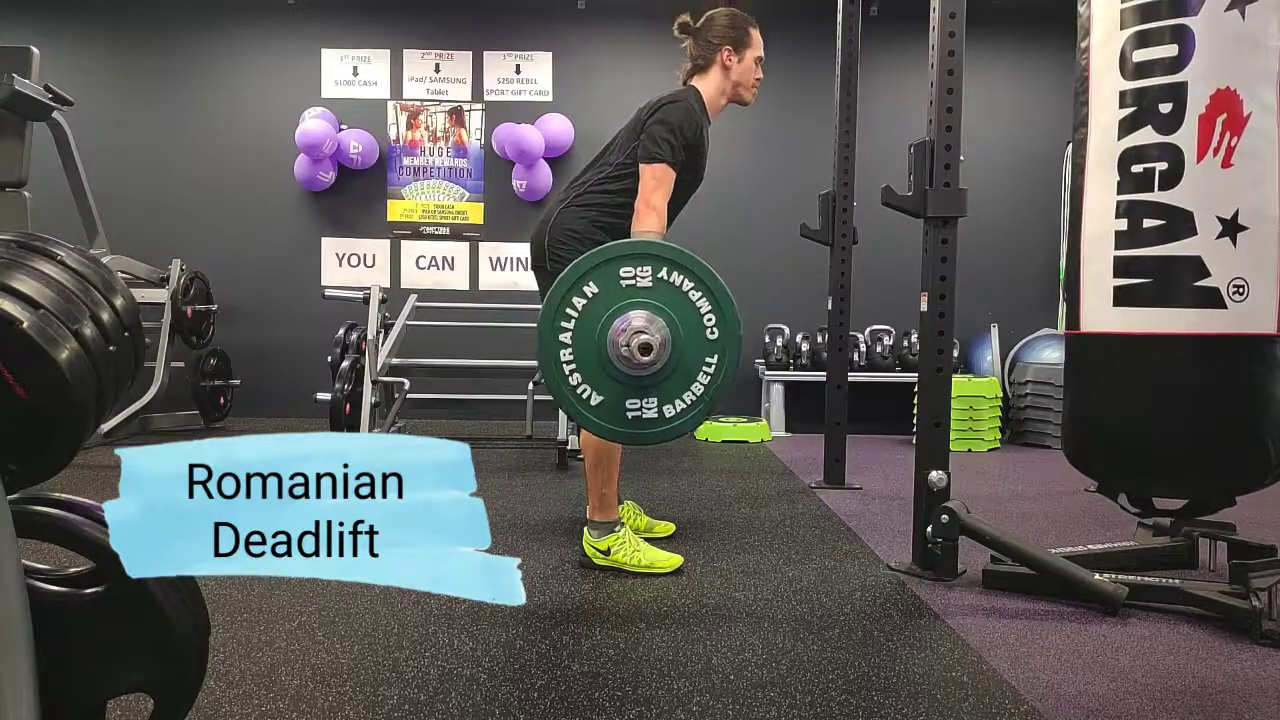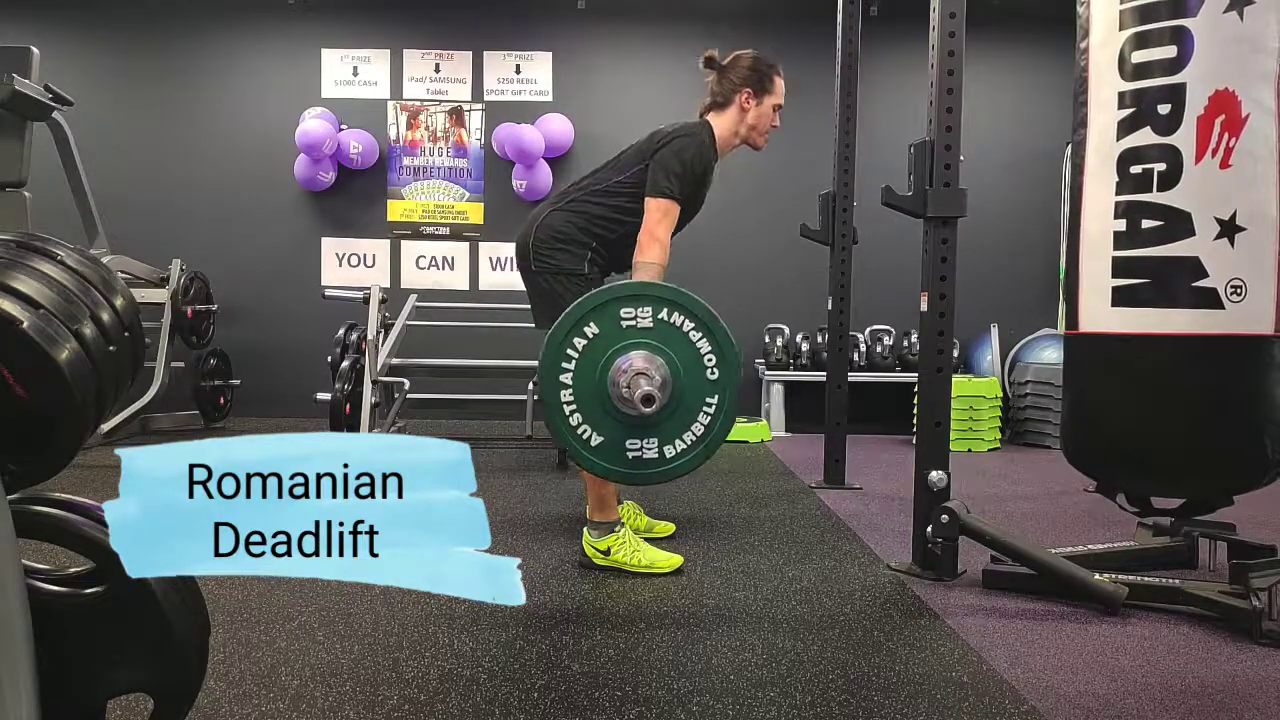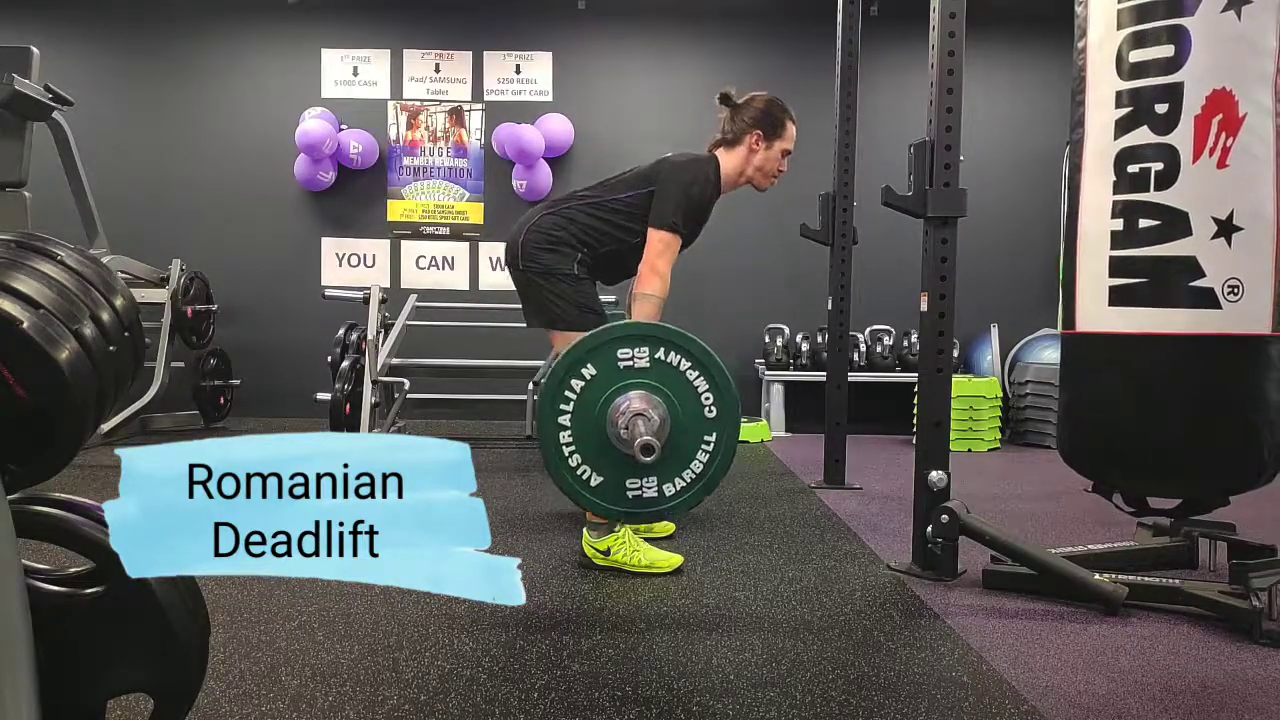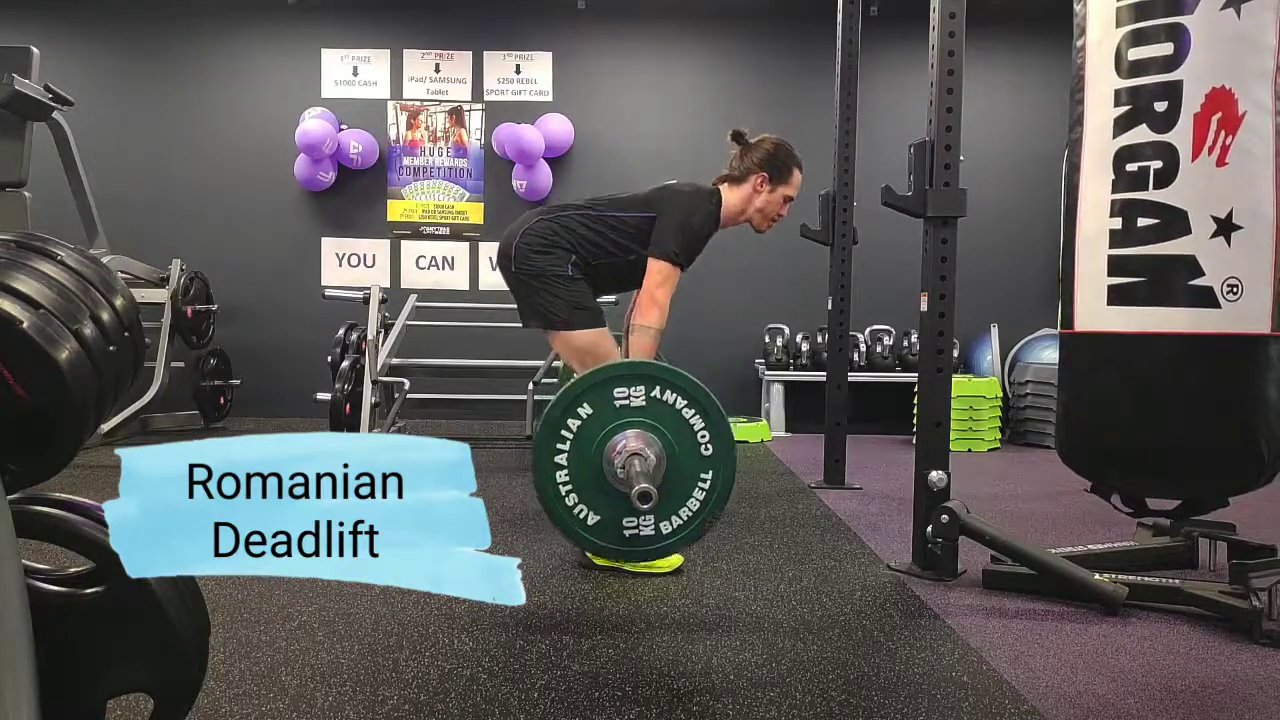
dt=0.4s
person 1, frame 1
left shoulder: (688, 115)
right shoulder: (681, 114)
left elbow: (650, 209)
right elbow: (649, 208)
left hip: (580, 246)
right hip: (575, 246)
left ankle: (609, 509)
right ankle: (603, 535)
person 1, frame 2
left shoulder: (694, 146)
right shoulder: (690, 147)
left elbow: (650, 238)
right elbow: (652, 240)
left hip: (563, 250)
right hip: (561, 250)
left ankle: (610, 508)
right ankle: (604, 535)
person 1, frame 3
left shoulder: (695, 178)
right shoulder: (693, 179)
left elbow: (646, 269)
right elbow: (654, 272)
left hip: (546, 249)
right hip: (550, 252)
right ankle: (604, 536)
person 1, frame 4
left shoulder: (695, 207)
right shoulder: (693, 210)
left elbow: (646, 298)
right elbow: (653, 302)
left hip: (538, 254)
right hip: (542, 256)
